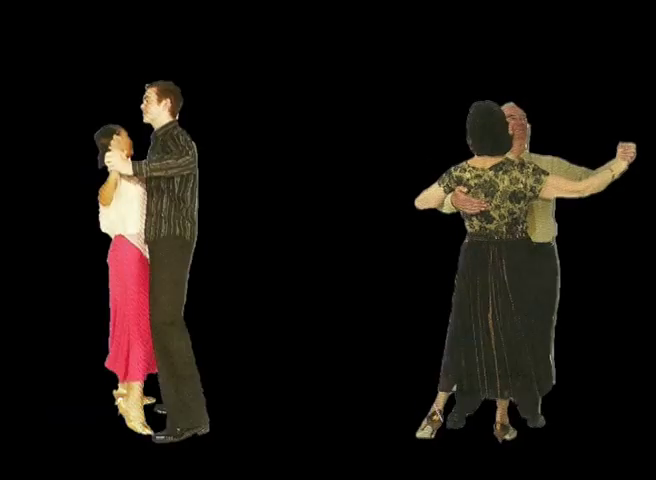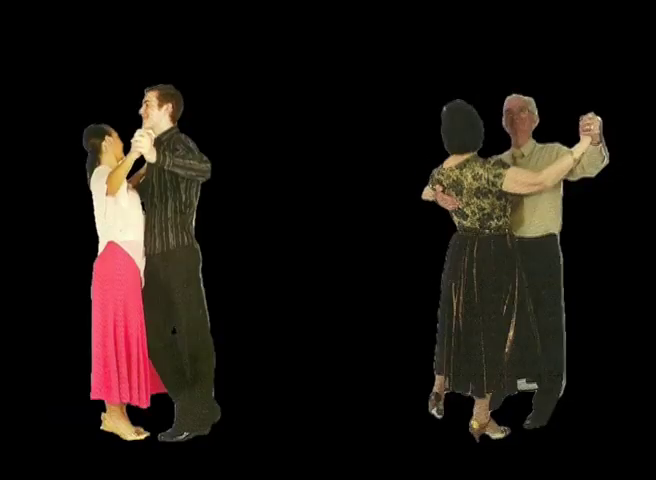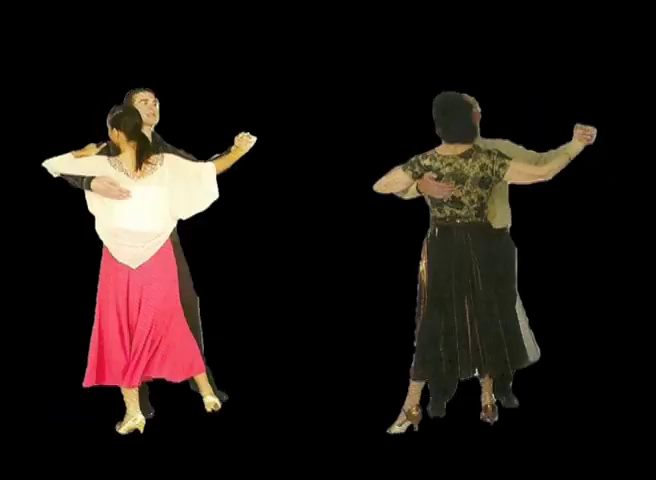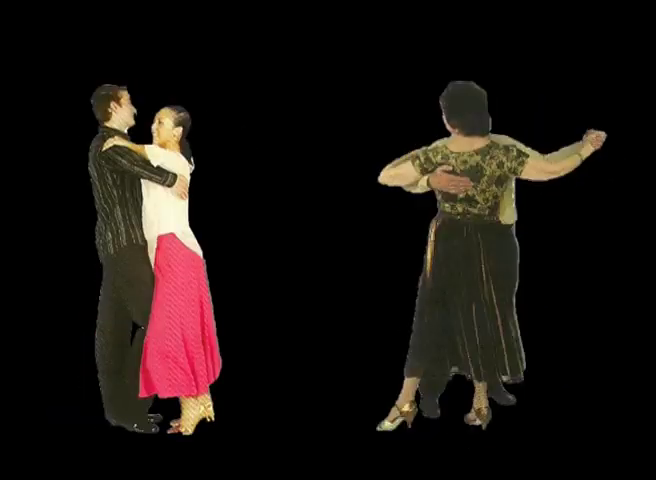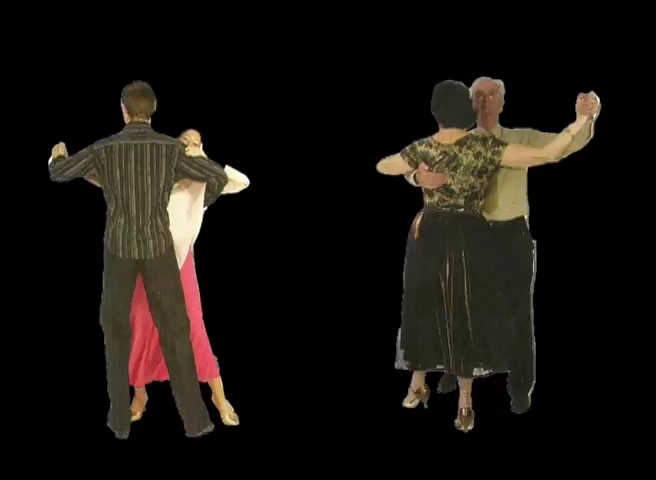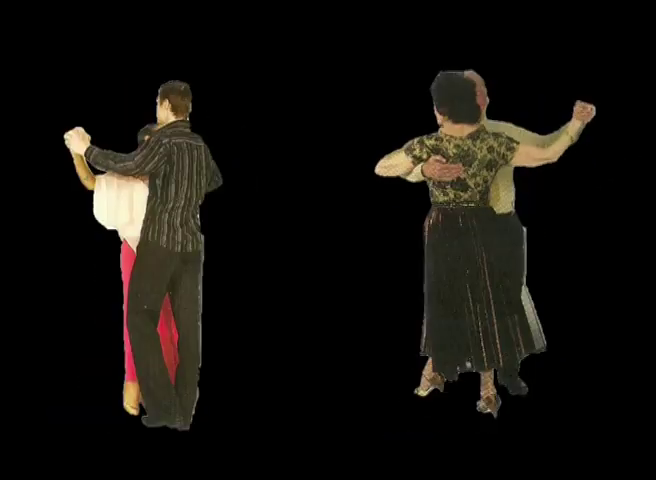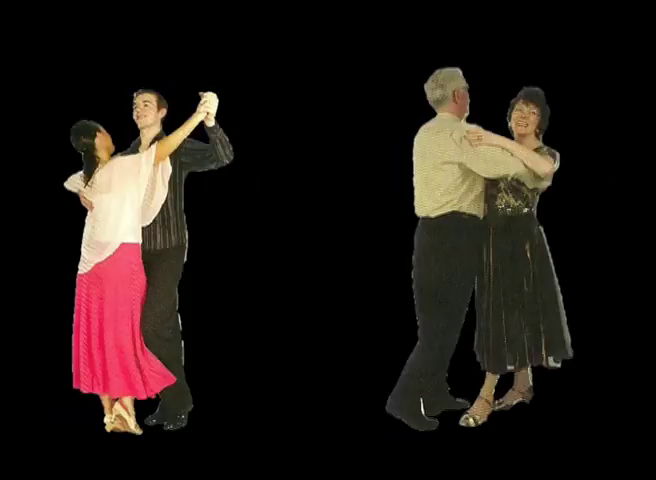
dt=0.3s
person 1, frame 1
left shoulder: (175, 137)
right shoulder: (162, 140)
left elbow: (187, 163)
left wrist: (133, 167)
right wrist: (128, 172)
left hip: (173, 239)
right hip: (163, 239)
left knee: (165, 321)
right knee: (165, 320)
left ankle: (189, 416)
right ankle: (182, 401)
person 1, frame 2
left shoulder: (179, 144)
right shoulder: (159, 148)
left elbow: (203, 169)
left wrist: (157, 157)
left hip: (178, 250)
right hip: (156, 253)
left knee: (191, 330)
right knee: (154, 331)
left ankle: (198, 413)
right ankle: (190, 403)
person 1, frame 3
left shoulder: (166, 151)
right shoulder: (114, 150)
right elbow: (68, 169)
left wrist: (234, 150)
right wrist: (93, 183)
left hip: (167, 239)
left knee: (186, 306)
person 1, frame 4
left shoulder: (107, 145)
right shoulder: (108, 145)
right elbow: (133, 163)
right wrist: (172, 180)
left hip: (122, 244)
right hip: (124, 245)
left knee: (116, 324)
right knee: (154, 320)
left ankle: (121, 406)
right ankle: (128, 408)
person 1, frame 5
left shoulder: (104, 148)
right shoulder: (170, 147)
left elbow: (58, 172)
right elbow: (218, 176)
left wrist: (58, 155)
right wrist: (202, 200)
left hip: (118, 247)
right hip: (157, 246)
left knee: (117, 329)
right knee: (174, 328)
left ankle: (120, 418)
right ankle: (194, 418)
person 1, frame 6
left shoulder: (164, 139)
right shoulder: (199, 145)
left elbow: (132, 165)
right elbow: (214, 180)
left wrist: (86, 149)
left hip: (160, 241)
right hip: (191, 242)
left knee: (140, 316)
right knee: (188, 324)
left ankle: (163, 404)
right ankle: (183, 411)
person 1, frame 7
left shoulder: (176, 147)
right shoulder: (128, 153)
left elbow: (222, 157)
left wrist: (211, 122)
right wrist: (87, 194)
left hip: (167, 248)
right hip: (137, 249)
left knee: (156, 326)
right knee: (160, 325)
left ankle: (177, 401)
right ankle: (170, 400)
person 2, frame 1
left shoulder: (457, 174)
right shoulder: (519, 172)
left elbow: (421, 202)
right elbow: (579, 189)
right wrist: (621, 164)
left hip: (474, 261)
right hip: (514, 262)
left knee: (469, 335)
right knee: (511, 337)
left ankle: (435, 413)
right ankle: (499, 419)
person 2, frame 2
left shoulder: (440, 172)
right shoulder: (487, 169)
left elbow: (427, 196)
right elbow: (540, 182)
right wrist: (582, 147)
left hip: (461, 254)
right hip: (494, 256)
left knee: (458, 325)
right knee: (494, 330)
left ankle: (439, 394)
right ankle: (480, 419)
person 2, frame 3
left shoulder: (425, 162)
right shoulder: (487, 159)
left elbow: (380, 187)
right elbow: (540, 173)
left wrist: (408, 175)
right wrist: (576, 146)
left hip: (442, 248)
right hip: (481, 246)
left knee: (438, 324)
right knee: (486, 319)
left ankle: (412, 408)
right ankle: (488, 403)
person 2, frame 4
left shoulder: (435, 154)
right shoulder: (502, 153)
left elbow: (386, 177)
right elbow: (554, 170)
left wrist: (411, 160)
right wrist: (587, 146)
left hip: (447, 244)
right hip: (487, 244)
left knee: (436, 322)
right knee: (485, 319)
left ankle: (406, 404)
right ankle: (481, 406)
person 2, frame 5
left shoulder: (422, 148)
right shoulder: (485, 147)
left elbow: (382, 166)
right elbow: (543, 155)
right wrist: (579, 122)
left hip: (427, 237)
right hip: (468, 238)
left knee: (424, 310)
right knee: (466, 314)
left ankle: (418, 387)
right ankle: (464, 405)
person 2, frame 6
left shoulder: (429, 144)
right shoulder: (492, 142)
left elbow: (381, 169)
right elbow: (548, 155)
left wrist: (416, 158)
right wrist: (577, 123)
left hip: (444, 233)
right hip: (483, 231)
left knee: (447, 308)
right knee: (487, 307)
left ankle: (443, 374)
right ankle: (487, 392)
person 2, frame 7
left shoulder: (427, 133)
right shoulder: (456, 132)
right elbow: (499, 163)
right wrist: (532, 172)
left hip: (436, 231)
right hip: (451, 234)
left knee: (442, 320)
right knee: (442, 325)
left ankle: (435, 395)
right ankle: (406, 400)
person 3, frame 1
left shoulder: (549, 165)
left elbow: (591, 180)
right elbow: (454, 196)
left wrist: (622, 164)
right wrist: (455, 199)
left hip: (540, 257)
left knee: (543, 331)
person 3, frame 2
left shoulder: (553, 153)
left elbow: (587, 167)
left wrist: (595, 140)
right wrist: (444, 196)
left hip: (542, 250)
left knee: (548, 327)
left ankle: (545, 402)
person 3, frame 3
left shoulder: (503, 150)
left elbow: (544, 163)
right elbow: (405, 184)
left wrist: (576, 144)
right wrist: (421, 186)
left ankle: (502, 384)
person 3, frame 4
left shoulder: (505, 146)
right shoulder: (443, 150)
left elbow: (547, 164)
right elbow: (406, 173)
left wrist: (583, 146)
right wrist: (432, 179)
left hip: (502, 240)
right hip: (466, 242)
left knee: (500, 312)
right knee: (460, 315)
left ankle: (489, 381)
person 3, frame 5
left shoulder: (522, 139)
left elbow: (568, 144)
right elbow: (416, 168)
left wrist: (586, 116)
right wrist: (420, 175)
left hip: (512, 237)
left knee: (516, 313)
left ankle: (520, 386)
person 3, frame 6
left shoulder: (505, 132)
left elbow: (550, 145)
right elbow: (400, 165)
left wrist: (576, 120)
right wrist: (427, 170)
right ankle: (435, 367)
person 3, frame 7
left shoulder: (548, 155)
right shoulder: (501, 149)
left elbow: (543, 168)
left wrist: (496, 141)
left hip: (521, 238)
right hip: (494, 236)
left knee: (510, 313)
right knee: (498, 313)
right ankle: (521, 384)
person 4, frame 1
left shoulder: (131, 174)
right shoulder: (114, 173)
right elbow: (104, 198)
right wrist: (116, 168)
left hip: (139, 250)
right hip: (128, 250)
left knee: (138, 318)
right knee: (135, 319)
left ankle: (126, 388)
right ankle: (130, 398)
person 4, frame 2
left shoulder: (111, 174)
right shoulder: (102, 173)
left elbow: (128, 184)
right elbow: (113, 187)
right wrist: (133, 154)
left hip: (126, 259)
right hip: (118, 259)
left knee: (127, 332)
right knee: (121, 332)
left ankle: (114, 409)
right ankle: (114, 413)
person 4, frame 3
left shoulder: (102, 166)
right shoulder: (164, 164)
left elbow: (55, 164)
right elbow: (210, 170)
left wrist: (87, 153)
right wrist: (239, 149)
left hip: (118, 257)
right hip: (156, 254)
left knee: (118, 332)
right knee: (168, 325)
left ankle: (132, 410)
person 4, frame 4
left shoulder: (177, 161)
right shoulder: (160, 163)
left elbow: (159, 156)
left wrist: (127, 144)
left hip: (173, 250)
right hip: (166, 250)
left knee: (169, 330)
right knee: (184, 326)
left ankle: (193, 401)
right ankle: (200, 398)
person 4, frame 5
left shoulder: (200, 178)
left elbow: (242, 181)
left hip: (179, 257)
left knee: (191, 329)
right knee: (142, 327)
right ankle: (139, 394)
person 4, frame 6
right shoulder: (126, 174)
right elbow: (91, 182)
right wrist: (77, 151)
right hip: (137, 250)
left knee: (167, 319)
right ankle: (133, 389)
person 4, frame 7
left shoulder: (88, 177)
right shoulder: (120, 168)
right elbow: (160, 152)
right wrist: (197, 117)
left hip: (94, 260)
right hip: (121, 256)
left knee: (99, 331)
right knee: (123, 330)
left ankle: (111, 407)
right ankle: (123, 405)
